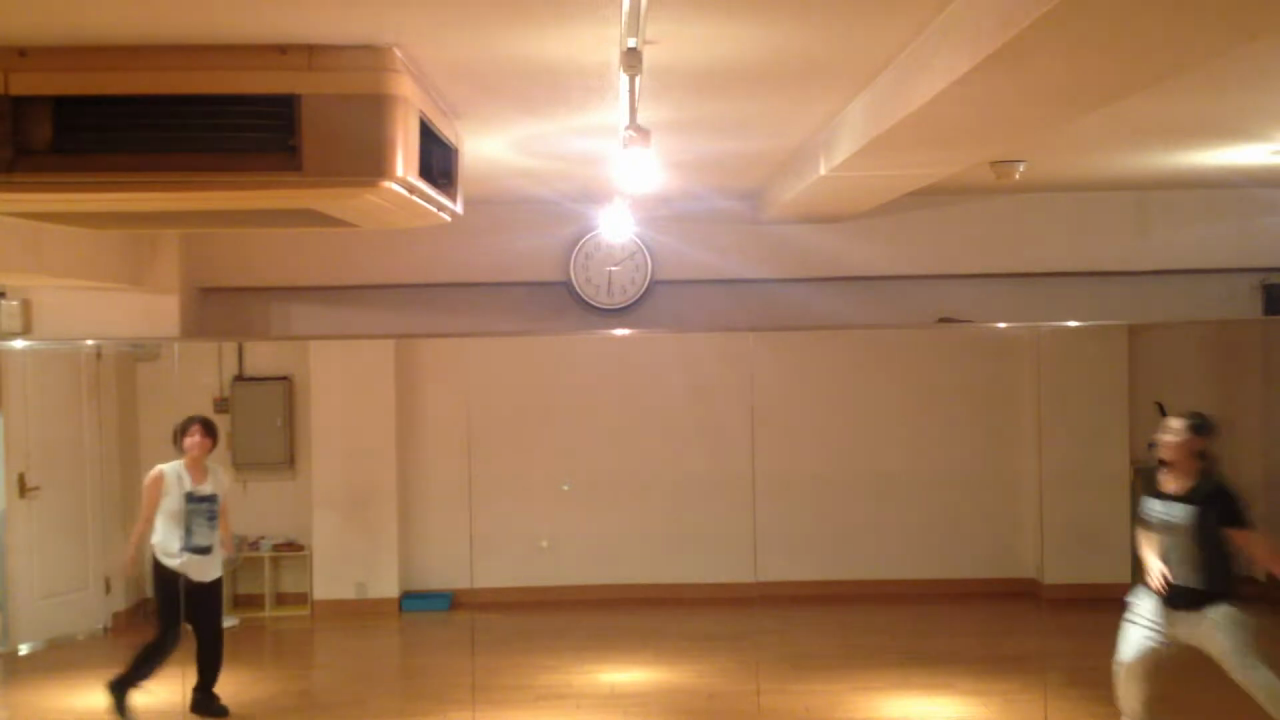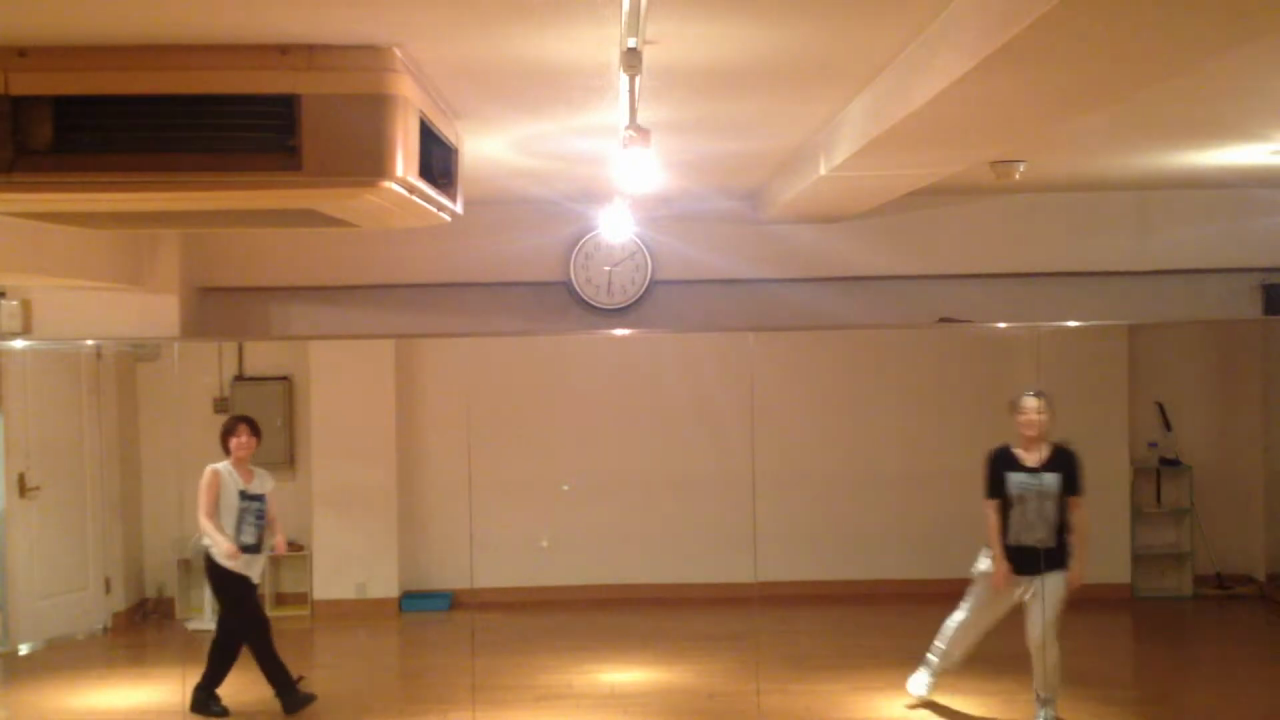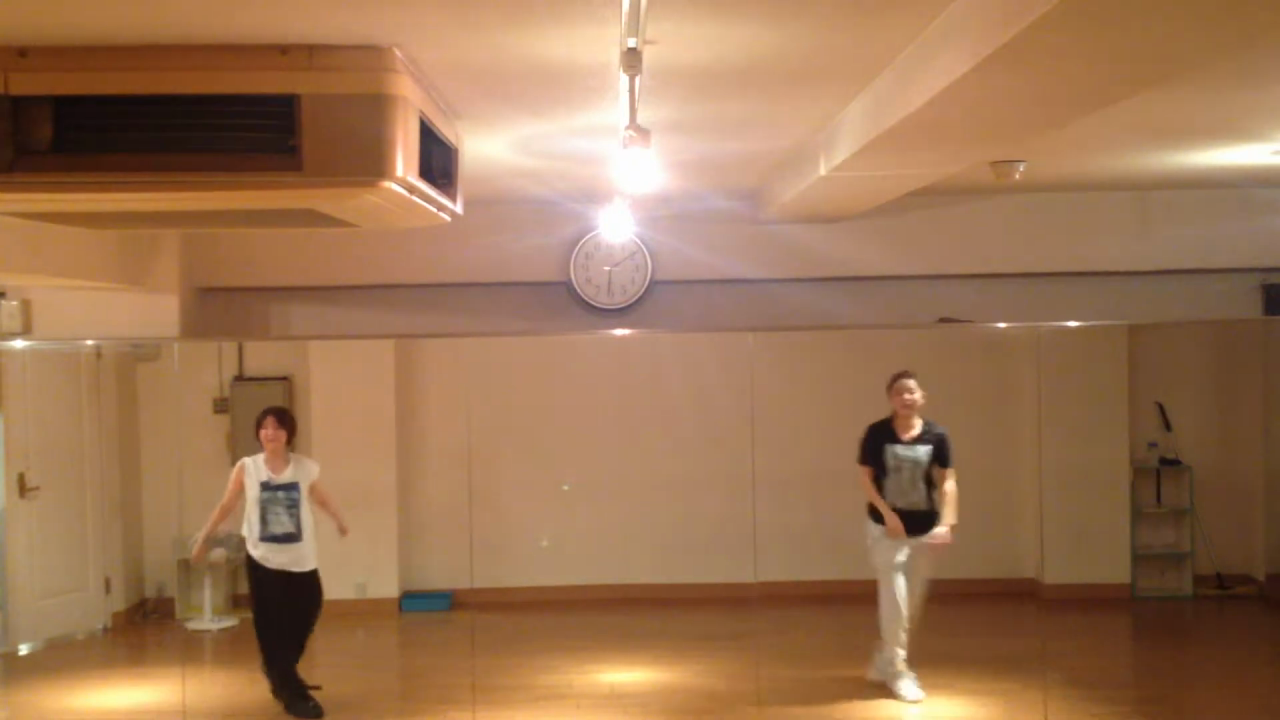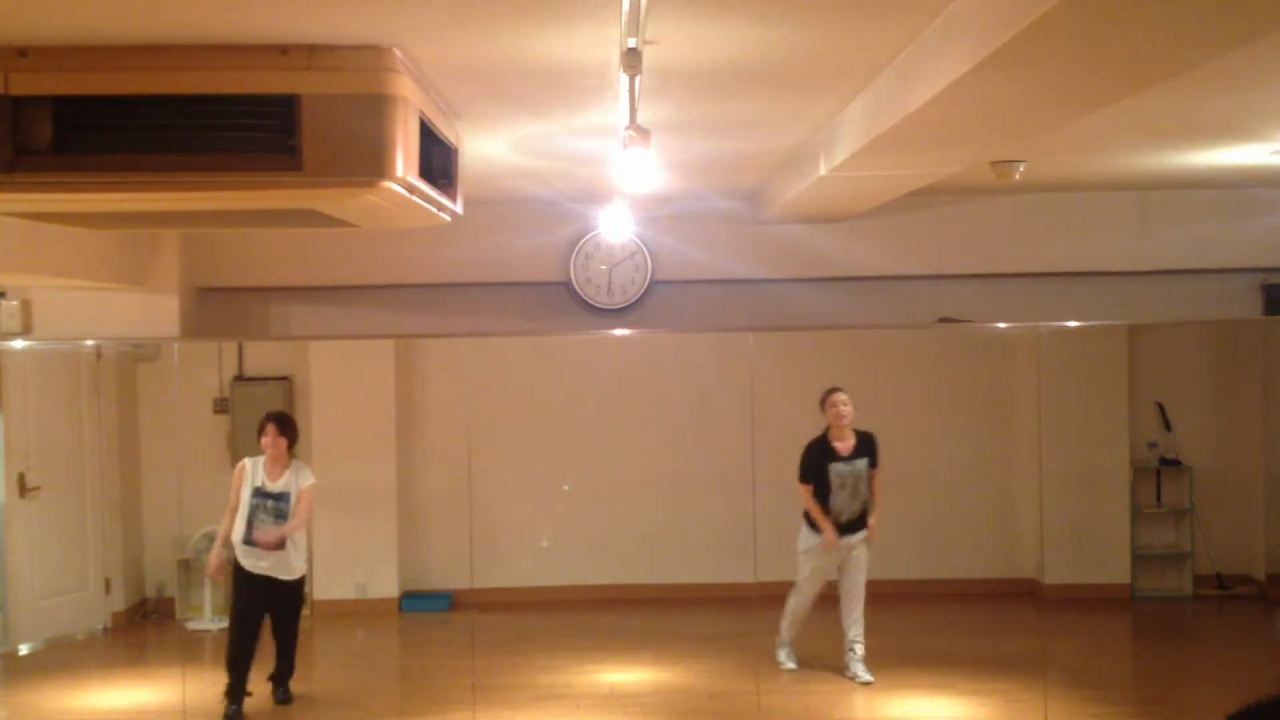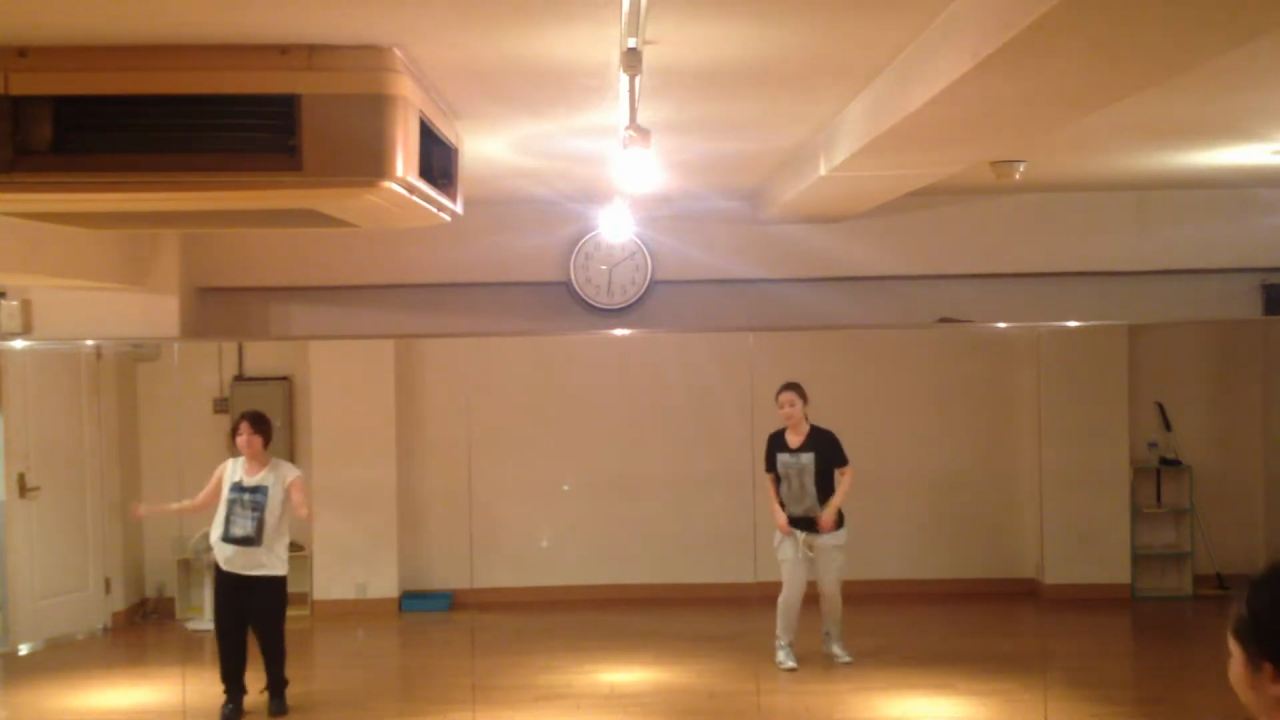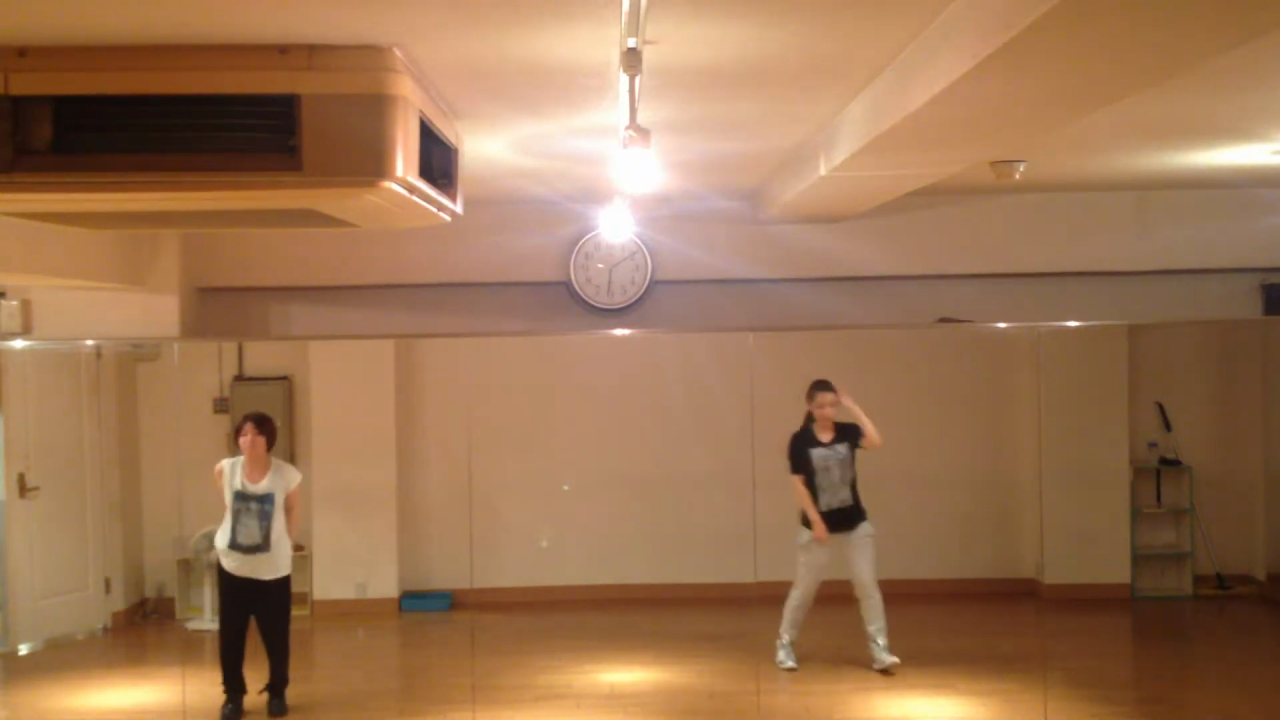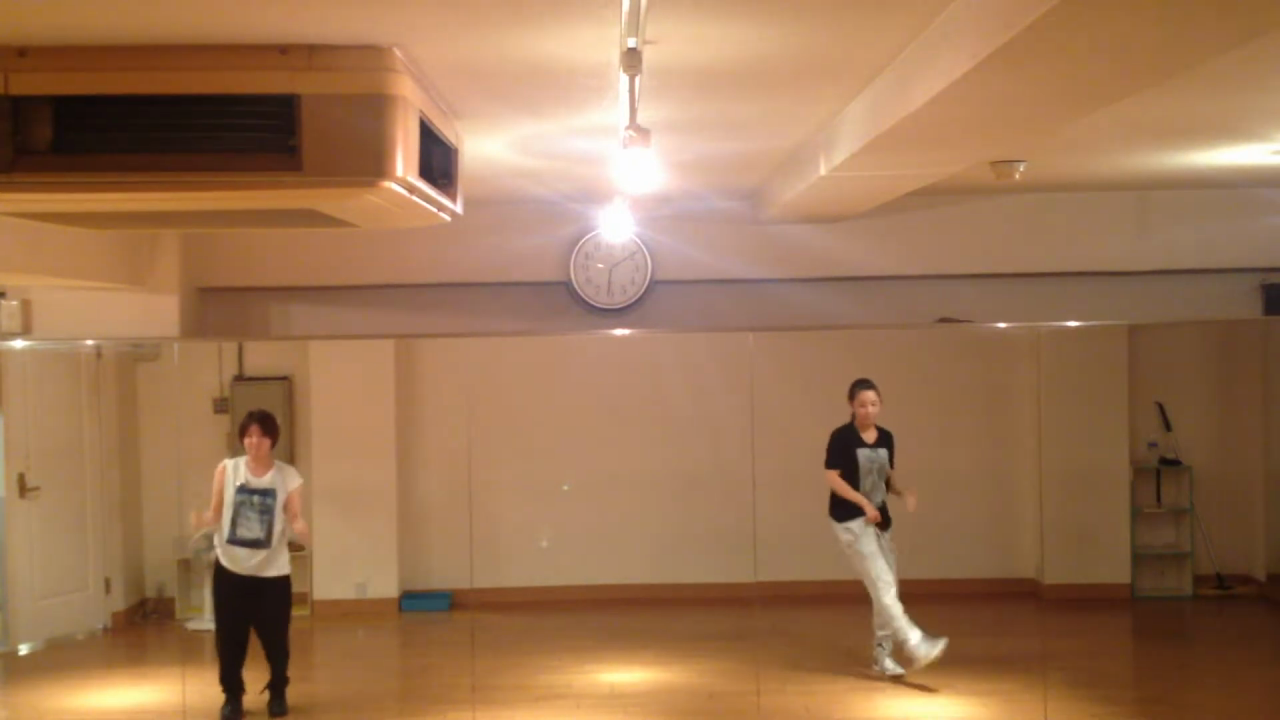
dt=0.5s
person 1, frame 1
left shoulder: (219, 478)
right shoulder: (162, 475)
right elbow: (145, 519)
left wrist: (227, 544)
right wrist: (131, 555)
left hip: (209, 572)
right hip: (171, 569)
left knee: (211, 638)
right knee: (167, 637)
right ankle: (123, 685)
person 1, frame 2
left shoulder: (264, 478)
right shoulder: (215, 474)
left elbow: (270, 518)
right elbow: (204, 516)
left wrist: (278, 537)
right wrist: (222, 542)
left hip: (249, 567)
right hip: (223, 566)
left knee: (232, 633)
right knee: (256, 628)
left ankle: (204, 694)
right ankle: (287, 691)
person 1, frame 3
left shoulder: (306, 467)
right shoulder: (246, 467)
left elbow: (320, 498)
right elbow: (225, 507)
left wrist: (339, 521)
right wrist: (202, 539)
left hip: (301, 560)
right hip: (263, 560)
left knee: (305, 618)
right knee: (272, 629)
left ankle: (278, 672)
right ankle: (294, 693)
person 1, frame 4
left shoulder: (302, 476)
right shoulder: (245, 468)
left elbow: (299, 521)
right elbow: (232, 512)
left wrist: (277, 533)
right wrist: (217, 549)
left hip: (288, 568)
right hip: (249, 564)
left knee: (286, 632)
right knee: (242, 631)
left ankle: (281, 682)
person 1, frame 5
left shoulder: (285, 472)
right shoulder: (227, 468)
left elbow: (302, 507)
right elbow: (201, 503)
left wrist: (305, 510)
right wrist: (155, 509)
left hip: (268, 569)
right hip: (228, 566)
left knee: (270, 634)
right knee: (228, 635)
left ankle: (277, 692)
right ankle: (234, 695)
person 1, frame 6
left shoulder: (286, 475)
right shoulder: (224, 470)
left wrist: (286, 543)
left hip: (273, 571)
right hip: (232, 569)
left knee: (276, 637)
right knee: (231, 637)
left ankle: (277, 693)
right ankle: (234, 695)
person 1, frame 7
left shoulder: (287, 476)
right shoulder: (227, 469)
left elbow: (296, 518)
right elbow: (215, 513)
left wrist: (300, 527)
right wrist: (202, 519)
left hip: (273, 571)
right hip: (231, 568)
left knee: (275, 637)
right knee: (230, 637)
left ankle: (277, 693)
person 2, frame 1
left shoulder: (1213, 491)
right shoulder: (1151, 487)
left elbow: (1249, 541)
right wrist: (1149, 561)
left hip: (1210, 602)
right hip: (1159, 597)
left knee: (1252, 675)
right knee: (1128, 661)
person 2, frame 2
left shoulder: (1065, 460)
right shoulder: (999, 459)
left elbow: (1075, 511)
right elbow: (992, 510)
left wrist: (1077, 560)
right wrist: (998, 559)
left hip: (1050, 565)
right hip: (1005, 559)
left knee: (1042, 636)
right knee: (968, 621)
right ankle: (930, 669)
person 2, frame 3
left shoulder: (937, 435)
right shoulder: (876, 433)
left elbow: (947, 480)
right elbow: (866, 477)
left wrist: (948, 522)
right wrist: (886, 513)
left hip: (923, 526)
right hip: (886, 527)
left knee: (913, 599)
right knee: (894, 598)
left ankle: (886, 662)
right ankle: (899, 674)
person 2, frame 4
left shoulder: (867, 441)
right shoulder: (815, 450)
left elbow: (872, 478)
right elbow: (805, 494)
left wrist: (872, 515)
right wrist: (827, 529)
left hip: (856, 530)
right hip: (820, 530)
left knee: (854, 592)
right knee: (806, 590)
left ankle: (854, 657)
right ankle: (785, 644)
person 2, frame 5
left shoulder: (824, 439)
right shoulder: (773, 442)
left elbow: (846, 474)
right elbow: (771, 480)
left wrist: (832, 508)
right wrist: (777, 512)
left hip: (826, 527)
right hip: (791, 528)
left knee: (830, 588)
right knee: (793, 588)
left ankle: (832, 640)
right ankle: (783, 645)
person 2, frame 6
left shoulder: (847, 430)
right shoulder: (800, 440)
left elbow: (875, 441)
right elbow: (799, 484)
left wrist: (854, 409)
right wrist: (815, 521)
left hip: (855, 522)
right hip: (819, 525)
left knee: (867, 584)
right knee: (804, 588)
left ankle: (879, 650)
right ankle: (785, 644)
person 2, frame 7
left shoulder: (886, 439)
right shoulder: (842, 437)
right elbow: (832, 478)
left wrist: (904, 493)
right wrist: (864, 503)
left hip: (880, 519)
right hip: (852, 521)
left knee: (886, 586)
right knee: (882, 585)
left ankle: (882, 652)
right ankle: (914, 645)
